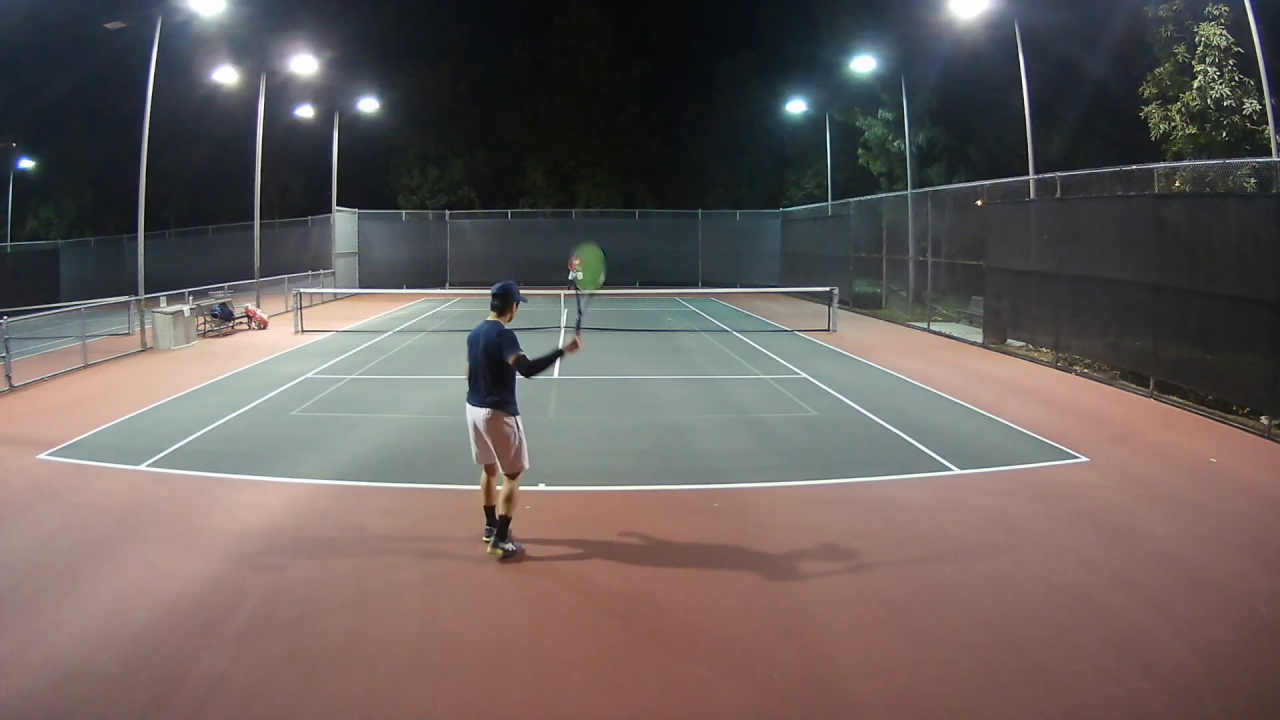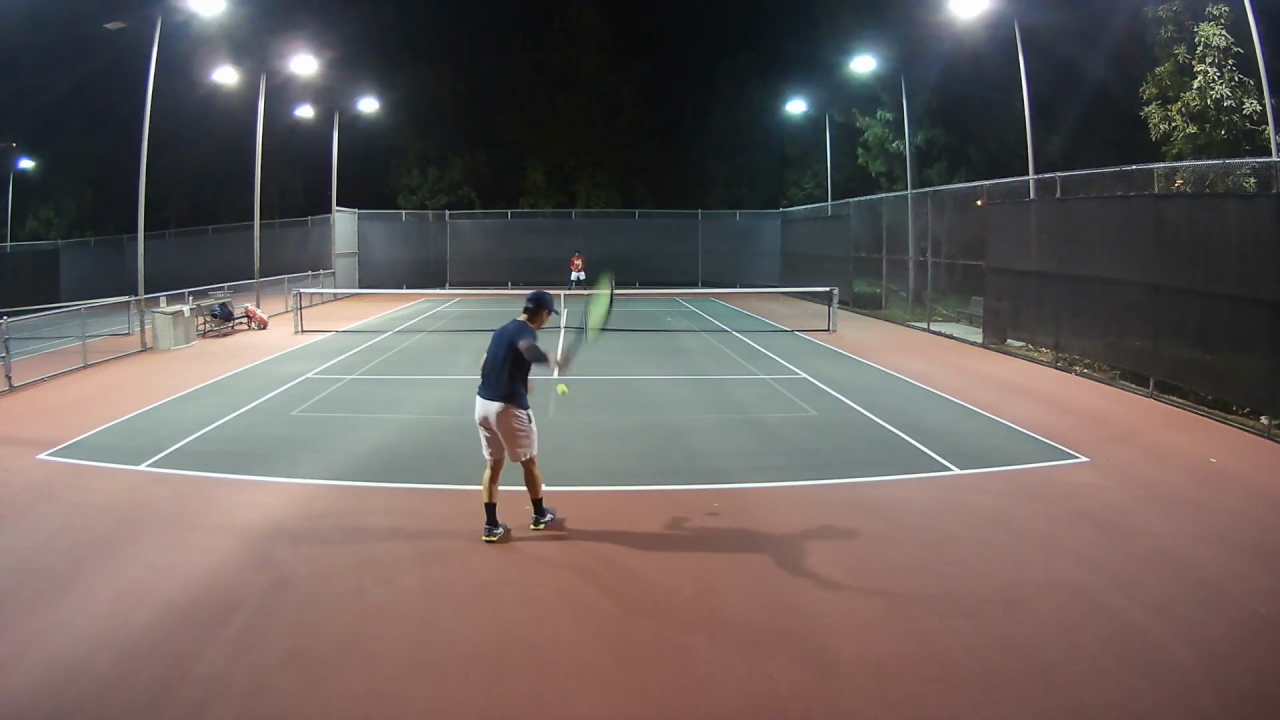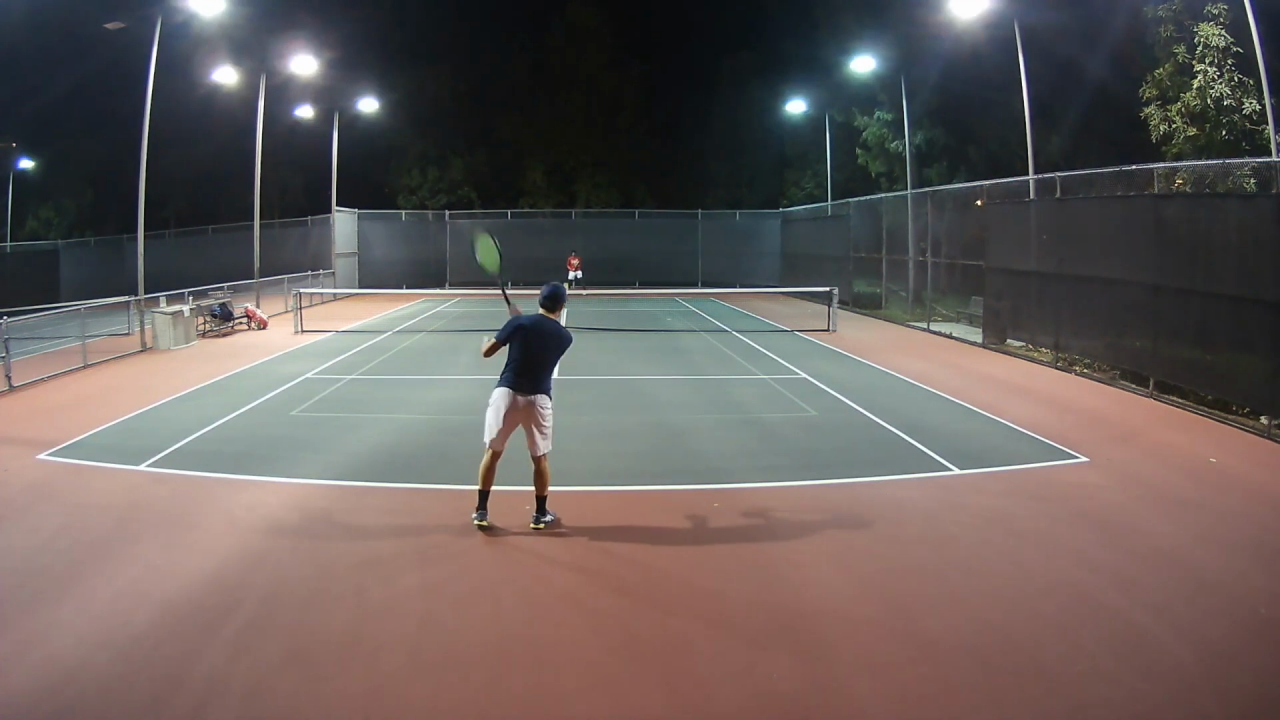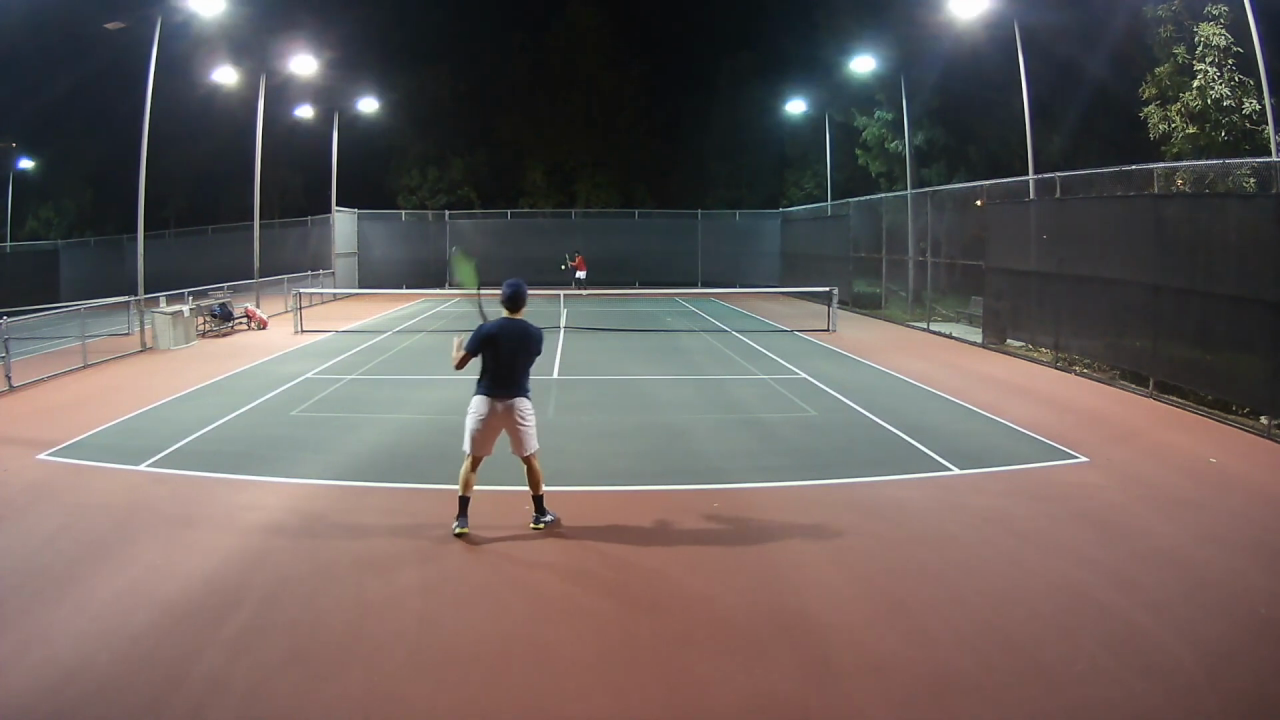
dt=0.5s
person 1, frame 1
left shoulder: (476, 333)
right shoulder: (504, 334)
right elbow: (527, 369)
right wrist: (563, 350)
left hip: (474, 409)
right hip: (499, 413)
left knee: (489, 469)
right knee: (514, 476)
left ankle: (491, 526)
right ankle: (500, 536)
person 1, frame 2
left shoulder: (504, 330)
right shoulder: (526, 330)
right elbow: (528, 350)
right wrist: (549, 359)
left hip: (484, 403)
right hip: (509, 406)
left knee: (494, 464)
right knee: (529, 462)
left ankle: (491, 525)
right ankle: (539, 515)
person 1, frame 3
left shoulder: (519, 323)
right shoulder: (565, 337)
left elbow: (487, 351)
left wrist: (487, 342)
left hip: (507, 393)
right hip: (538, 399)
left knee: (492, 452)
right knee: (540, 458)
left ankle: (481, 511)
right ankle: (540, 514)
person 1, frame 4
left shoulder: (486, 330)
right shoulder: (535, 334)
left elbow: (458, 364)
left wrist: (456, 347)
left hip: (486, 401)
right hip: (518, 403)
left knee: (472, 460)
right knee: (530, 458)
left ankle: (462, 519)
right ankle: (540, 514)
